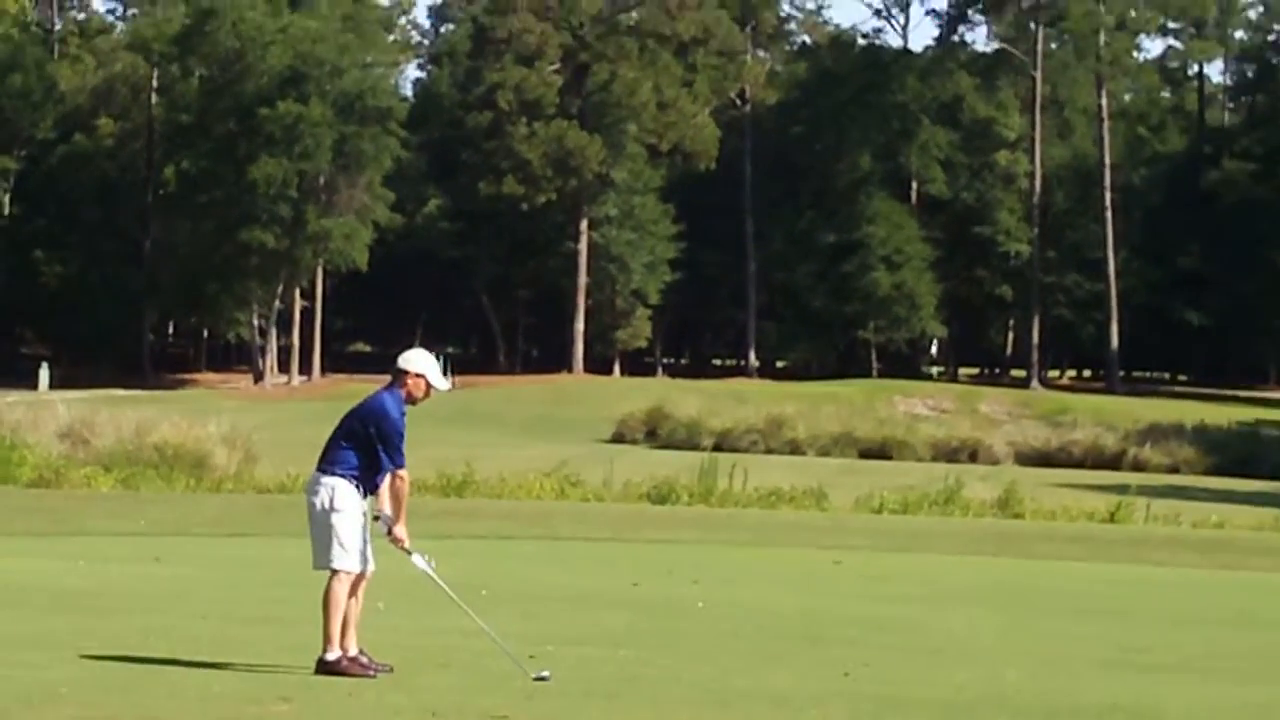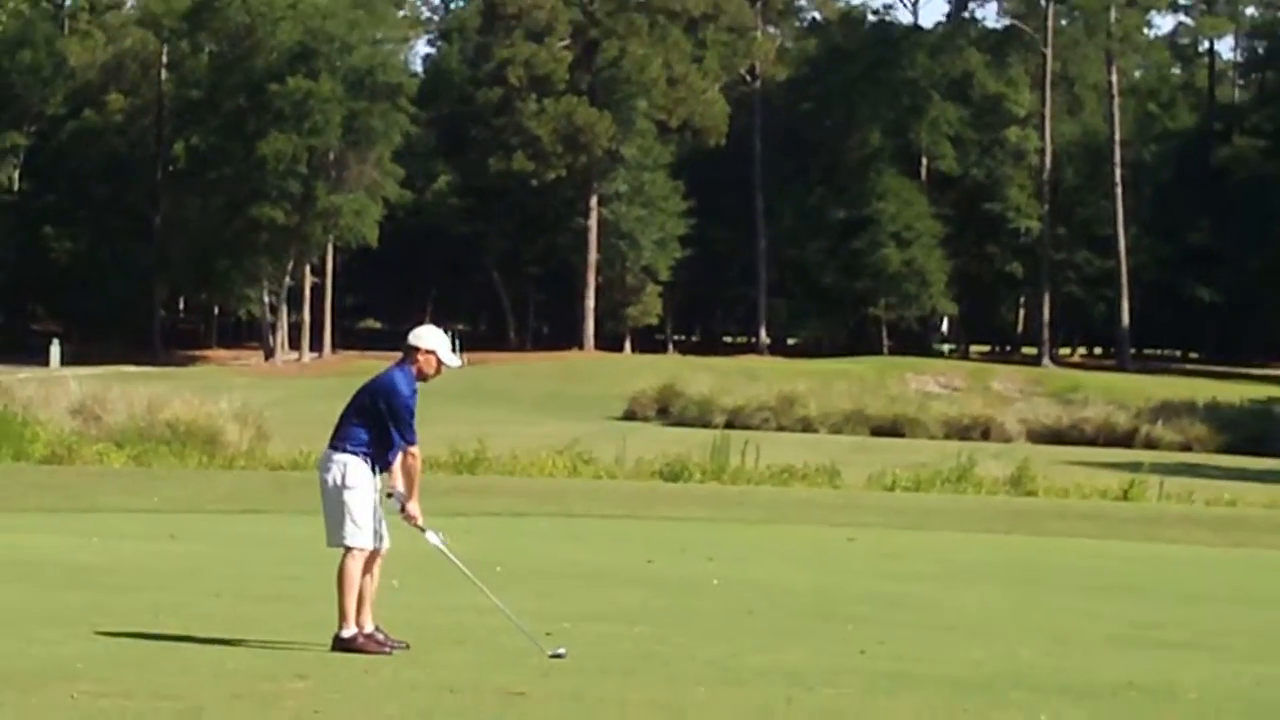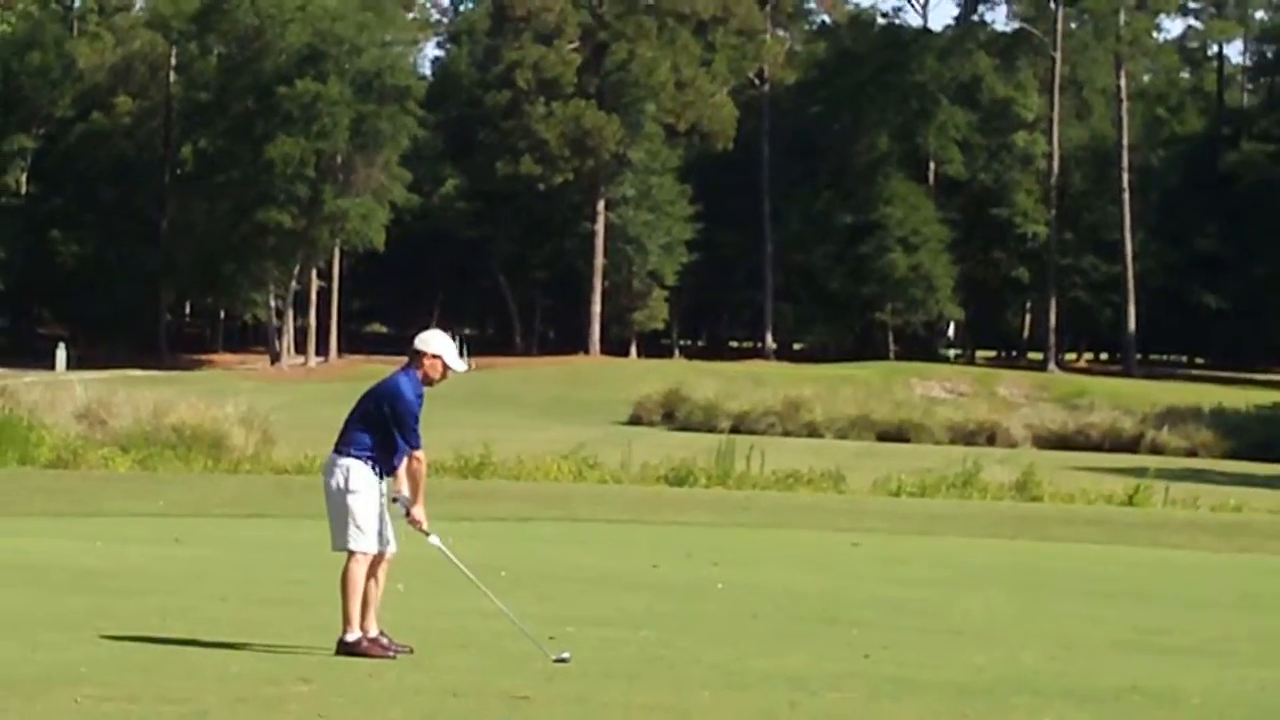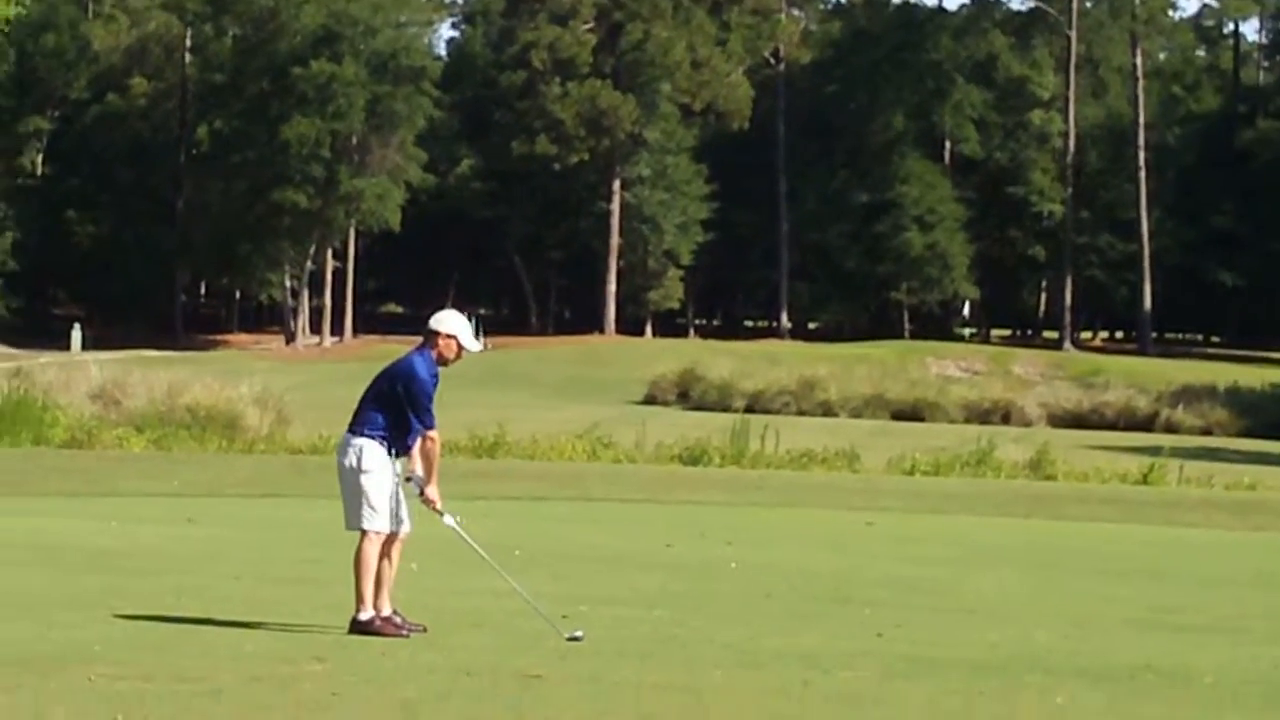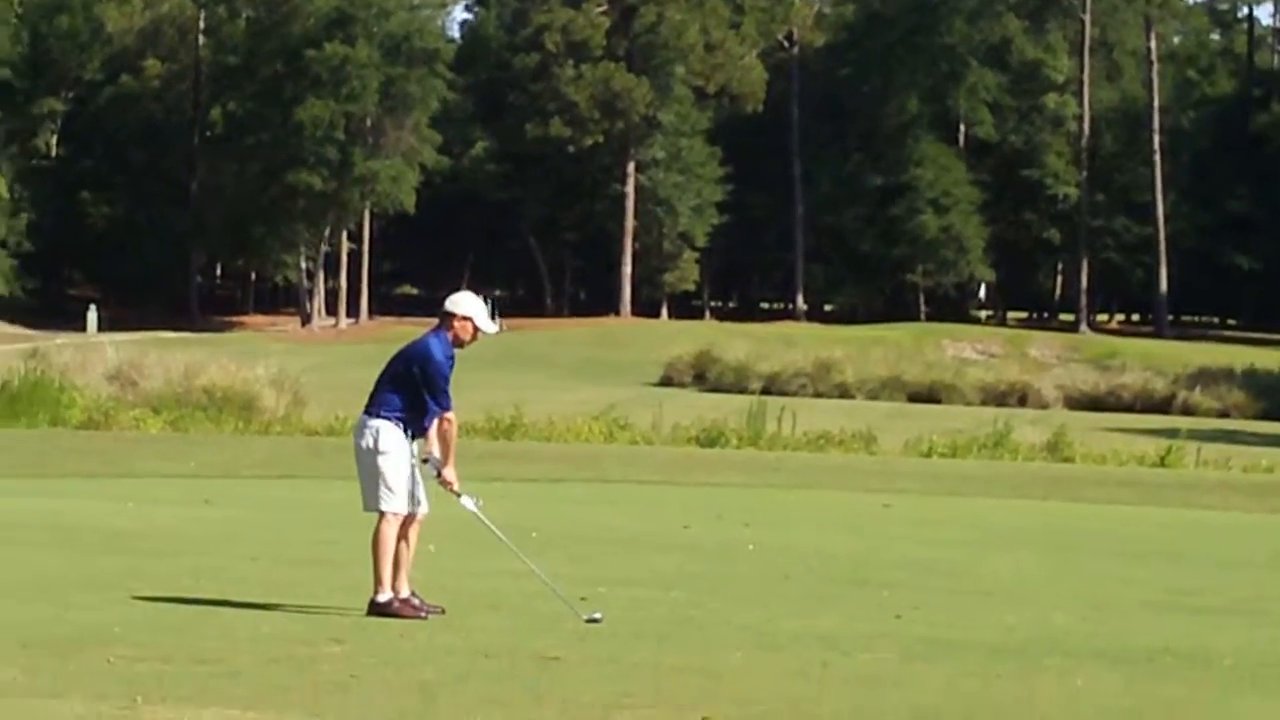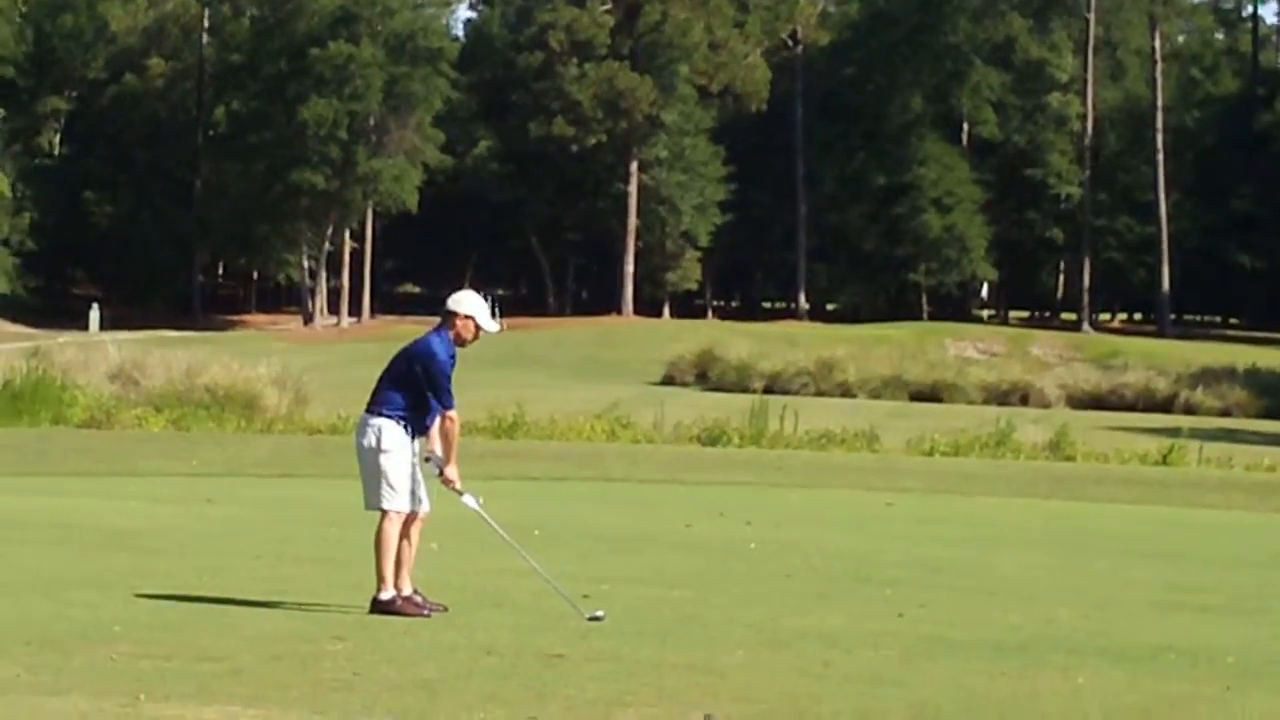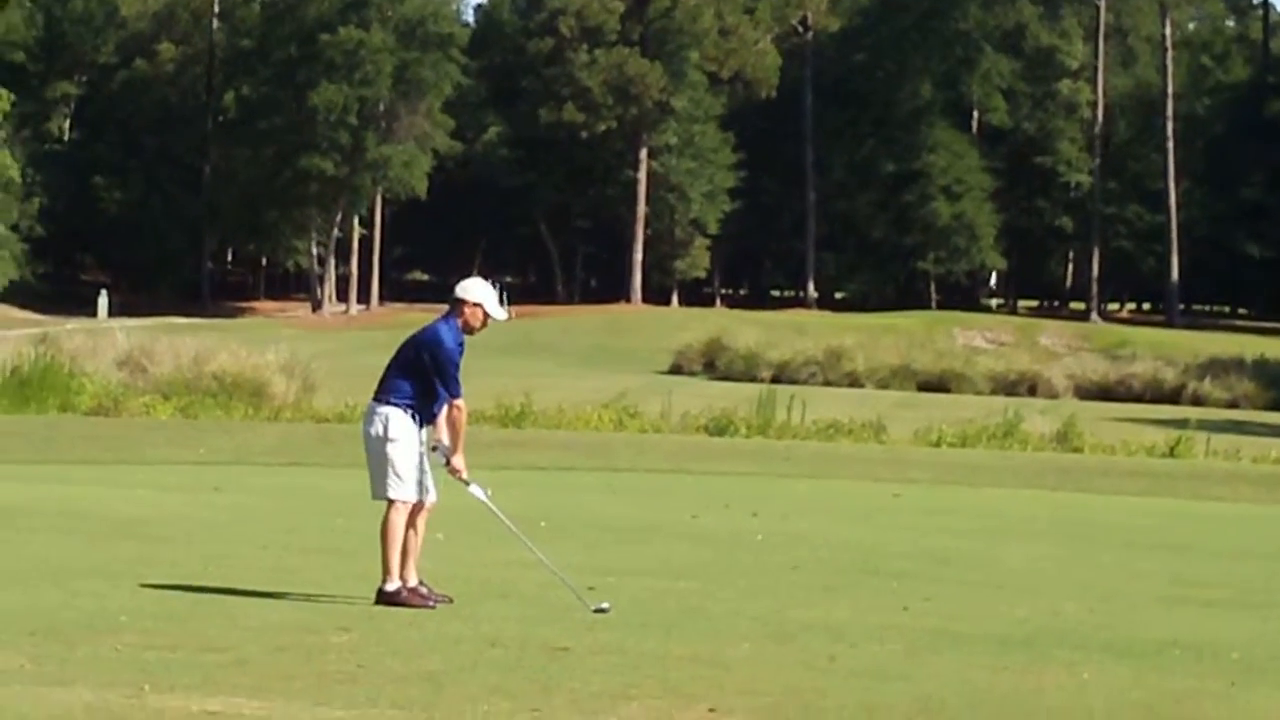
dt=0.1s
person 1, frame 1
left shoulder: (388, 406)
right shoulder: (387, 409)
left elbow: (384, 468)
right elbow: (400, 475)
left wrist: (385, 511)
right wrist: (400, 523)
left hip: (350, 492)
right hip: (337, 490)
left knee: (361, 572)
right knee: (344, 571)
left ankle: (350, 650)
right ankle: (331, 655)
person 1, frame 2
left shoulder: (399, 383)
right shoulder: (397, 386)
left elbow: (396, 446)
right elbow: (412, 452)
left wrist: (398, 488)
right wrist: (413, 500)
left hip: (363, 469)
right hip: (350, 466)
left knee: (376, 548)
right knee: (358, 548)
left ankle: (365, 627)
right ankle: (347, 632)
person 1, frame 3
left shoulder: (407, 388)
right shoulder: (401, 390)
left elbow: (401, 449)
right elbow: (416, 456)
left wrist: (403, 492)
right wrist: (417, 504)
left hip: (369, 474)
right hip: (354, 471)
left knee: (382, 553)
right knee: (362, 552)
left ankle: (370, 631)
right ankle: (351, 636)
person 1, frame 4
left shoulder: (421, 369)
right shoulder: (416, 371)
left elbow: (415, 429)
right elbow: (431, 436)
left wrist: (417, 472)
right wrist: (431, 484)
left hip: (383, 454)
right hip: (368, 450)
left knee: (396, 532)
right knee: (375, 531)
left ankle: (383, 610)
right ankle: (364, 615)
person 1, frame 5
left shoulder: (438, 350)
right shoulder: (432, 352)
left elbow: (432, 411)
right elbow: (447, 418)
left wrist: (435, 454)
right wrist: (449, 466)
left hip: (400, 436)
right hip: (384, 433)
left knee: (414, 513)
right knee: (393, 513)
left ankle: (402, 592)
right ankle: (383, 596)
person 1, frame 6
left shoulder: (439, 349)
right shoulder: (434, 351)
left elbow: (434, 410)
right elbow: (450, 416)
left wrist: (437, 453)
right wrist: (451, 464)
left hip: (402, 434)
right hip: (386, 431)
left knee: (416, 512)
right knee: (395, 511)
left ankle: (404, 590)
right ankle: (385, 594)
person 1, frame 7
left shoulder: (447, 336)
right shoulder: (442, 338)
left elbow: (441, 399)
right elbow: (457, 405)
left wrist: (443, 441)
right wrist: (458, 454)
left hip: (409, 423)
right hip: (394, 420)
left knee: (422, 501)
right knee: (401, 501)
